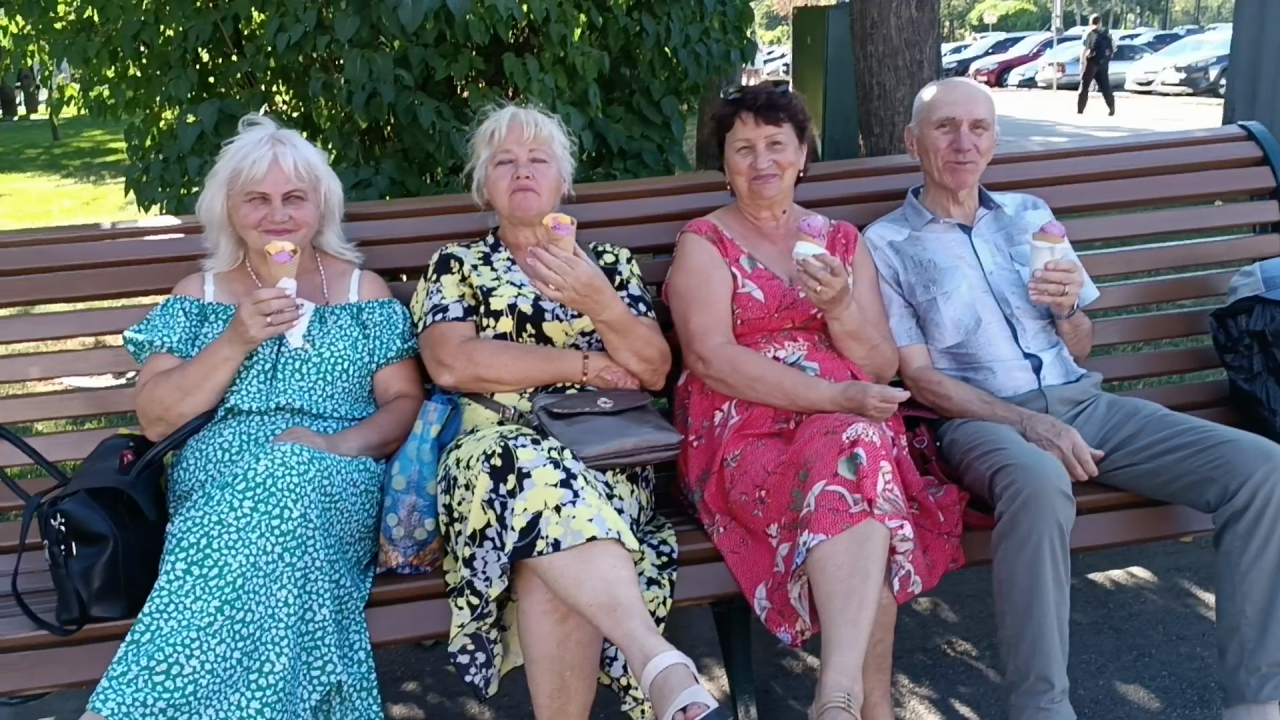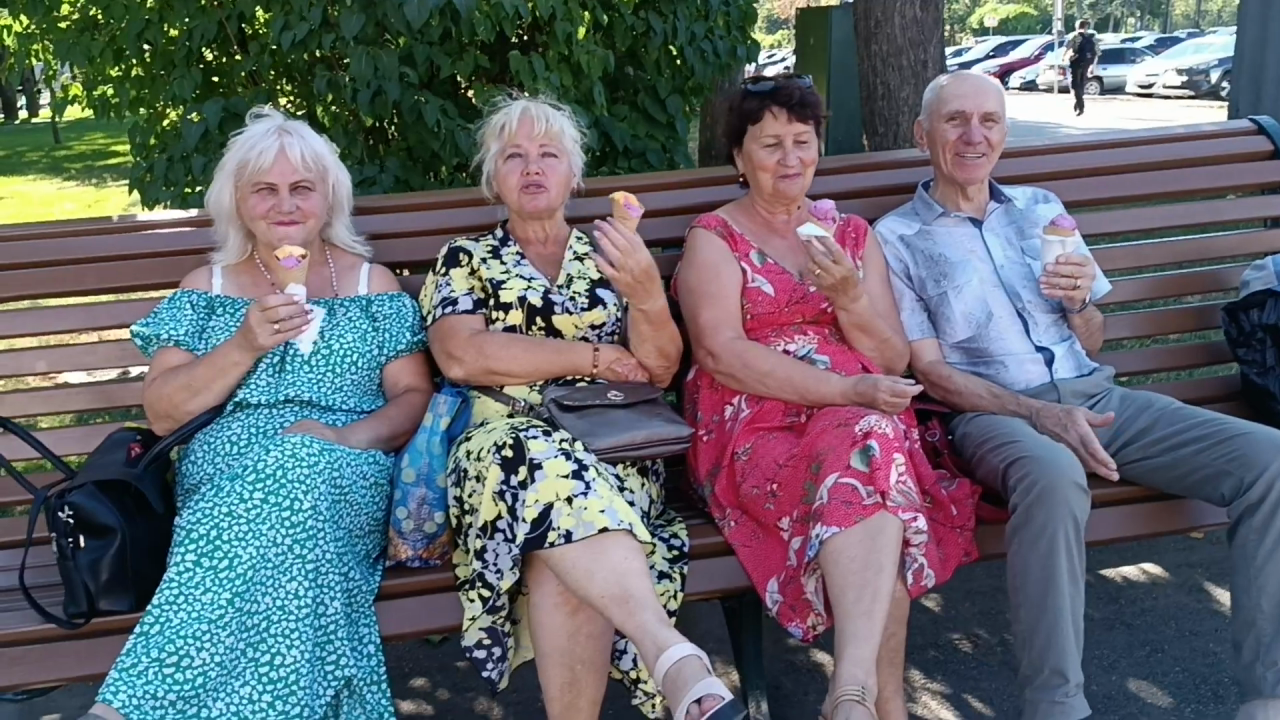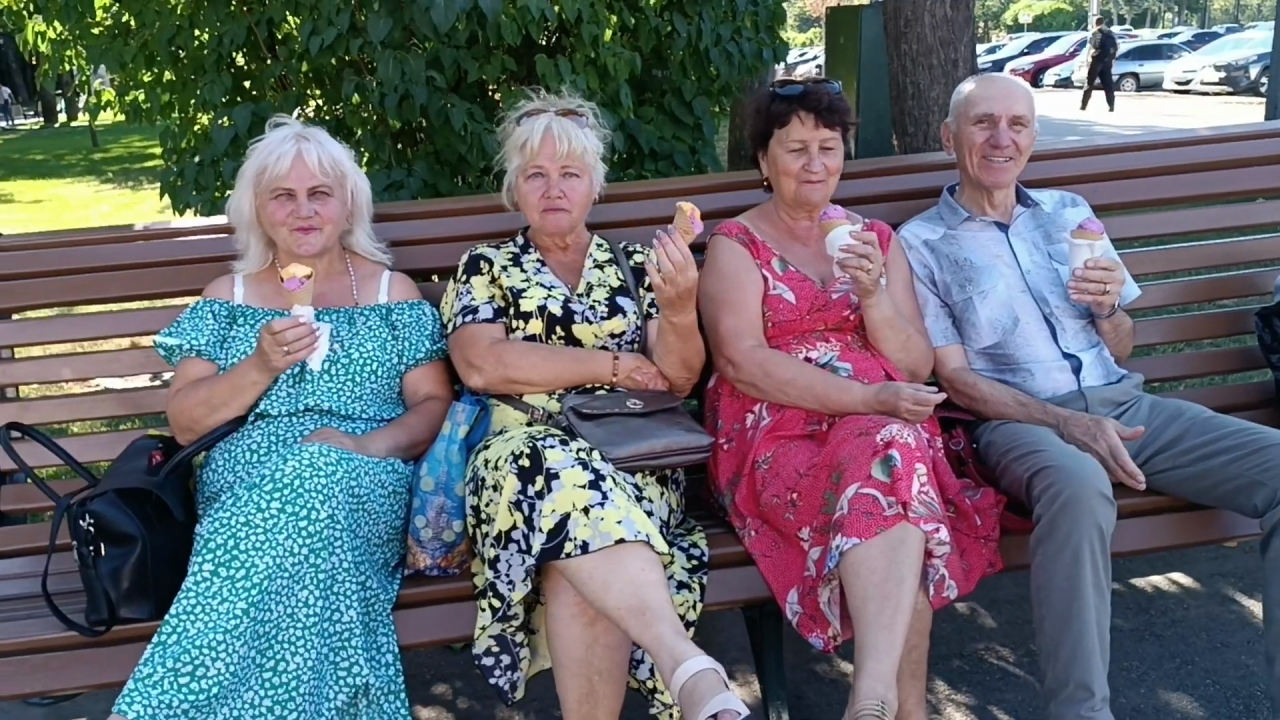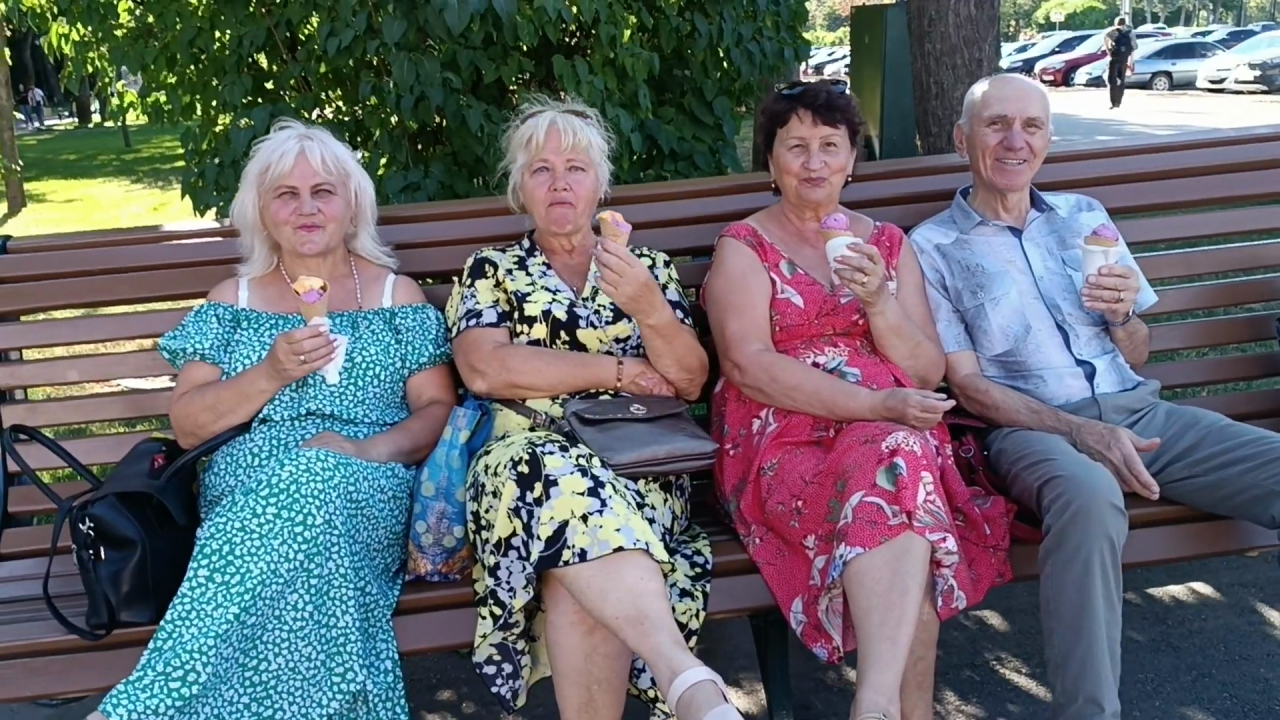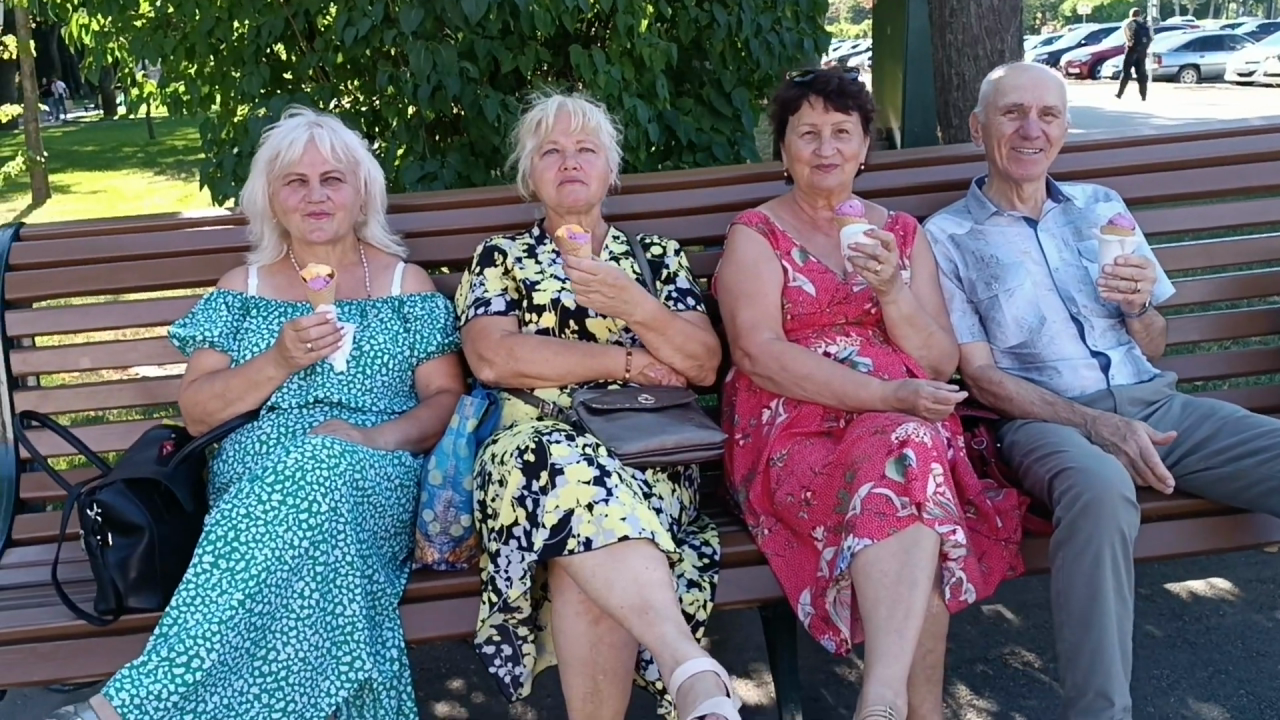
dt=0.5s
person 1, frame 1
left shoulder: (1029, 214)
right shoulder: (887, 244)
right elbow: (921, 376)
left wrist: (1067, 309)
right wrist: (1029, 424)
left hip: (1084, 402)
right hip: (981, 418)
right knee: (1039, 485)
person 1, frame 2
left shoulder: (1042, 207)
right shoulder: (896, 238)
right elbow: (930, 370)
left wrist: (1079, 304)
right wrist: (1042, 414)
left hip: (1094, 396)
right hip: (992, 411)
right knee: (1053, 477)
person 1, frame 3
left shoulder: (1069, 211)
right shoulder: (921, 243)
right elbow: (955, 377)
left wrist: (1108, 309)
right wrist: (1068, 422)
left hip: (1124, 403)
right hip: (1018, 420)
right knee: (1078, 486)
person 1, frame 4
left shoulder: (1085, 216)
right shoulder: (932, 247)
right elbow: (966, 384)
left wrist: (1122, 316)
right wrist: (1080, 430)
left hip: (1139, 410)
right hip: (1031, 426)
right knee: (1089, 495)
person 1, frame 5
left shoulder: (1102, 206)
right shoulder: (947, 236)
right elbow: (980, 376)
left wrist: (1139, 307)
right wrist: (1096, 424)
left hip: (1154, 402)
right hip: (1045, 418)
right knee: (1100, 487)
person 2, frame 1
left shoulder: (843, 239)
right shoulder: (704, 242)
left elbow: (882, 366)
right elbow: (712, 359)
left wrist: (839, 307)
right wrist: (836, 395)
left hip: (849, 420)
right hip: (746, 429)
left knee: (854, 453)
right knee: (855, 468)
person 2, frame 2
left shoulder: (853, 233)
right shoulder: (714, 237)
left elbow: (892, 360)
right elbow: (722, 354)
left wrist: (848, 296)
right wrist: (846, 389)
left hip: (861, 413)
right hip: (755, 423)
left knee: (869, 443)
right knee: (865, 453)
person 2, frame 3
left shoulder: (877, 237)
right shoulder: (735, 244)
left elbow: (916, 367)
right elbow: (743, 363)
left wrist: (872, 294)
right wrist: (868, 398)
left hip: (882, 422)
right hip: (776, 432)
left knee: (891, 453)
right knee: (890, 465)
person 2, frame 4
left shoulder: (888, 242)
right shoulder: (743, 247)
left elbow: (927, 374)
right elbow: (750, 368)
left wrist: (878, 302)
right wrist: (877, 405)
left hip: (892, 431)
right hip: (783, 439)
left knee: (896, 462)
right knee: (896, 475)
person 2, frame 5
left shoulder: (901, 231)
right shoulder: (755, 234)
left elbow: (940, 363)
right elbow: (760, 356)
left wrist: (891, 291)
right wrist: (887, 396)
left hip: (903, 420)
right hip: (794, 429)
left knee: (905, 451)
right knee: (907, 463)
person 3, frame 1
left shoulder: (608, 263)
right shoulder: (456, 265)
left elbow: (652, 371)
right elbow: (452, 364)
left wrist: (601, 306)
right wrist: (584, 363)
right hip: (499, 450)
right knee: (532, 476)
right ankle: (665, 671)
person 3, frame 2
left shoulder: (613, 256)
right shoulder: (465, 258)
left elbow: (659, 367)
right elbow: (460, 356)
left wrist: (645, 294)
right wrist: (593, 355)
right hip: (507, 445)
left knee: (565, 561)
right knee: (547, 469)
right ankle: (677, 663)
person 3, frame 3
left shoulder: (635, 264)
right shoulder: (485, 266)
left elbow: (679, 378)
right elbow: (481, 365)
left wrist: (681, 308)
right wrist: (614, 366)
right hip: (526, 453)
left knee: (581, 556)
right knee: (560, 477)
person 3, frame 4
left shoulder: (646, 265)
right shoulder: (490, 269)
left elbow: (690, 380)
right elbow: (485, 370)
left wrist: (649, 310)
right wrist: (618, 370)
right hip: (529, 459)
left knee: (583, 573)
right knee: (563, 485)
person 3, frame 5
left shoulder: (657, 254)
right shoulder: (500, 257)
left elbow: (703, 366)
right elbow: (493, 359)
left wrist: (633, 305)
right wrist: (626, 360)
right hip: (539, 448)
left knee: (587, 552)
right knee: (568, 472)
person 4, frame 1
left shoulder: (363, 290)
right shoulder: (197, 295)
left elbow: (405, 403)
right elbow: (155, 419)
left wrist: (339, 445)
right wrist: (237, 341)
left hip: (333, 482)
right hip: (217, 481)
left knee: (289, 482)
right knee: (269, 513)
person 4, frame 2
left shoulder: (372, 283)
right shoulder: (205, 288)
left elbow: (415, 397)
right elbow: (162, 414)
left wrist: (349, 437)
right wrist: (245, 345)
left hip: (341, 474)
right hip: (226, 474)
left knee: (297, 470)
right knee: (277, 509)
person 4, frame 3
left shoulder: (393, 291)
right shoulder: (227, 297)
left elbow: (435, 405)
right elbow: (184, 423)
left wrist: (370, 445)
right wrist: (262, 365)
left hip: (364, 484)
right hip: (246, 482)
left knee: (316, 481)
right knee: (303, 511)
person 4, frame 4
left shoulder: (397, 294)
right shoulder: (231, 301)
left elbow: (439, 410)
right elbow: (187, 426)
left wrist: (370, 450)
right wrist: (273, 373)
left hip: (365, 490)
right hip: (251, 490)
left knee: (316, 482)
right knee: (302, 509)
person 4, frame 5
left shoulder: (406, 283)
right shoulder: (241, 288)
left elbow: (447, 399)
right elbow: (196, 413)
left wrist: (375, 438)
right wrist: (279, 361)
left hip: (371, 480)
right hip: (256, 479)
left knee: (321, 468)
right knee: (306, 489)
